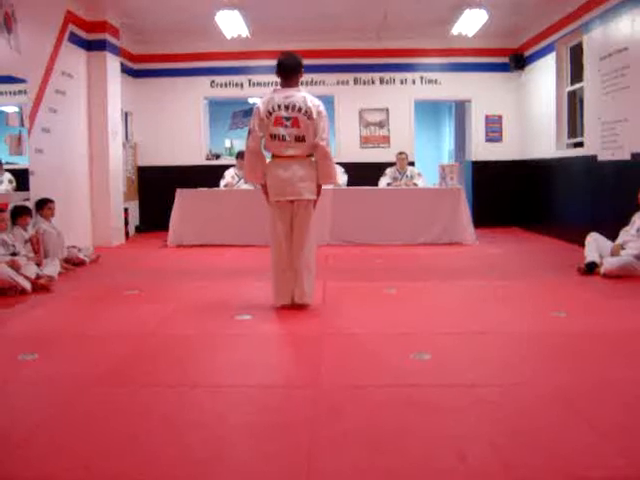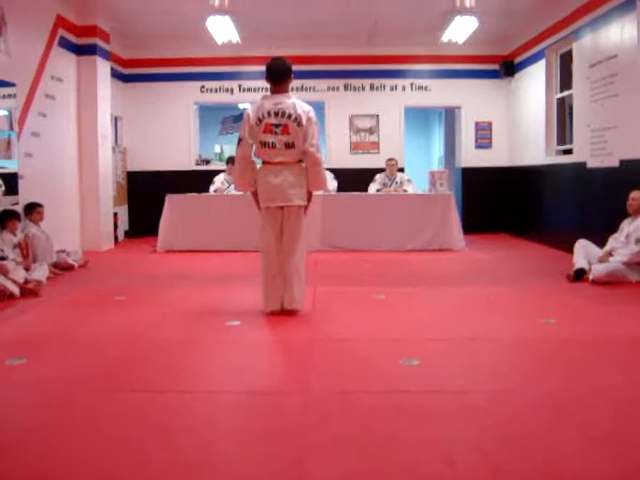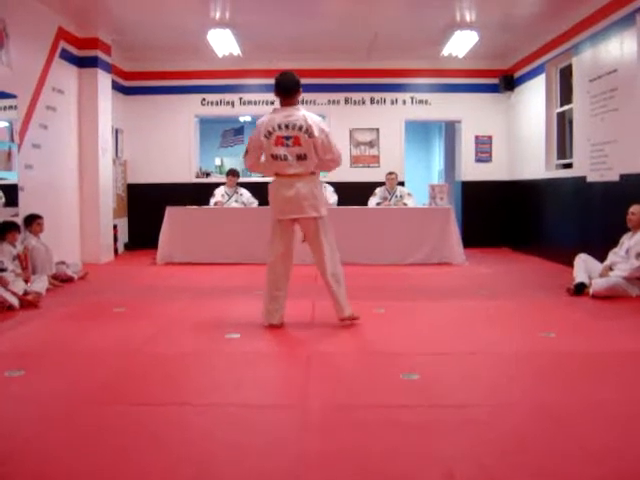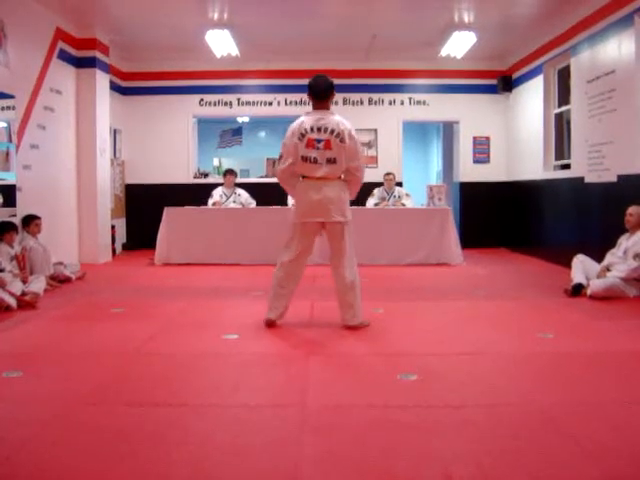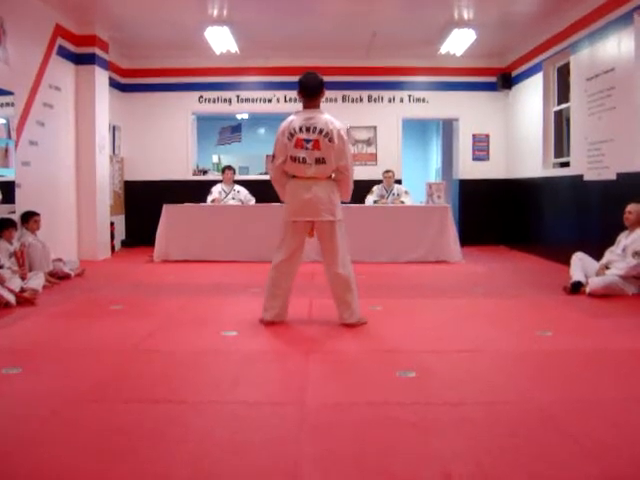
dt=0.5s
person 1, frame 1
left shoulder: (264, 104)
right shoulder: (314, 104)
left elbow: (253, 146)
right elbow: (322, 147)
left wrist: (261, 180)
right wrist: (321, 181)
left hip: (277, 173)
right hip: (304, 173)
left knee: (280, 239)
right knee: (303, 238)
left ankle: (283, 297)
right ankle: (302, 296)
person 1, frame 2
left shoulder: (254, 111)
right shoulder: (303, 110)
left elbow: (243, 153)
right elbow: (312, 153)
left wrist: (249, 187)
right wrist: (313, 187)
left hip: (267, 179)
right hip: (295, 179)
left knee: (270, 245)
right knee: (293, 245)
left ankle: (272, 302)
right ankle: (291, 301)
person 1, frame 3
left shoulder: (264, 124)
right shoulder: (314, 121)
left elbow: (250, 160)
right elbow: (333, 158)
right wrist: (313, 164)
left hip: (280, 191)
right hip: (308, 189)
left knee: (278, 258)
right knee: (326, 253)
left ankle: (273, 315)
right ankle: (342, 309)
person 1, frame 4
left shoulder: (297, 127)
right shoulder: (344, 127)
left elbow: (284, 170)
right elbow: (356, 169)
right wrist: (346, 194)
left hip: (306, 196)
right hip: (335, 196)
left knee: (292, 257)
right knee: (343, 260)
left ankle: (274, 313)
right ankle: (353, 317)
person 1, frame 5
left shoulder: (287, 126)
right shoulder: (334, 126)
left elbow: (277, 169)
right elbow: (345, 168)
right wrist: (342, 196)
left hip: (297, 195)
right hip: (325, 195)
left knee: (285, 257)
right knee: (337, 259)
left ankle: (272, 313)
right ankle: (350, 315)
